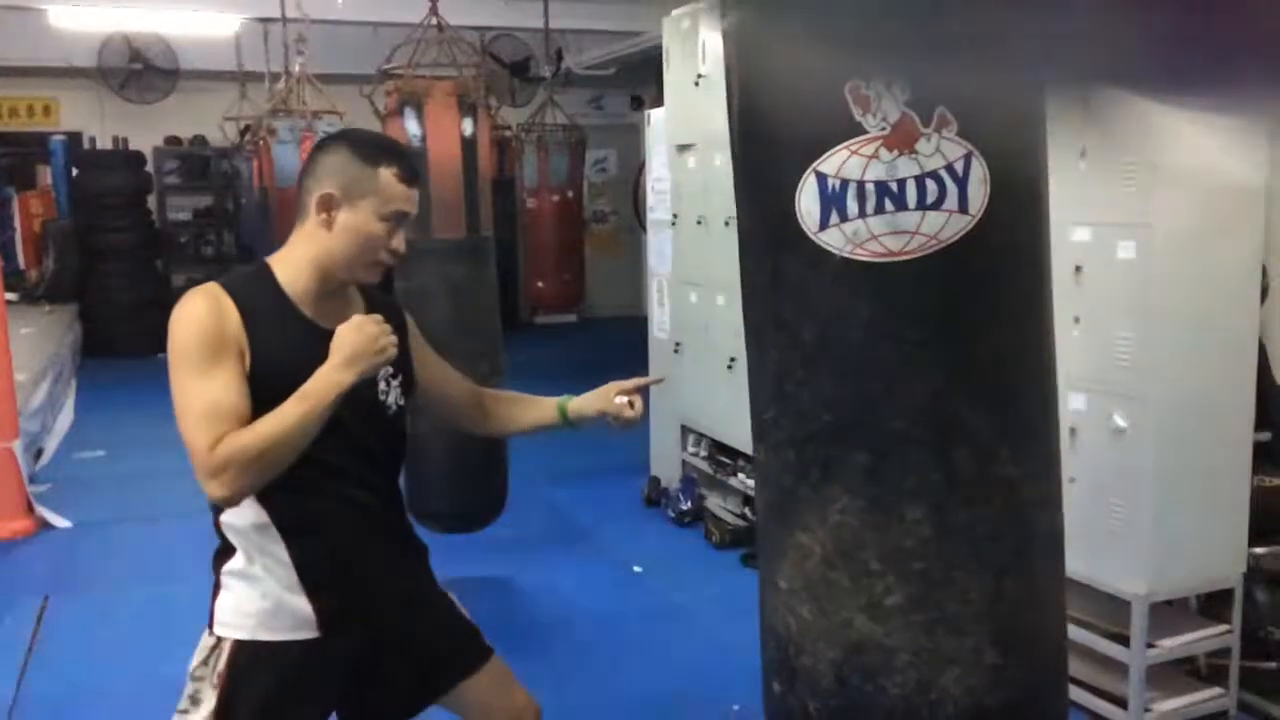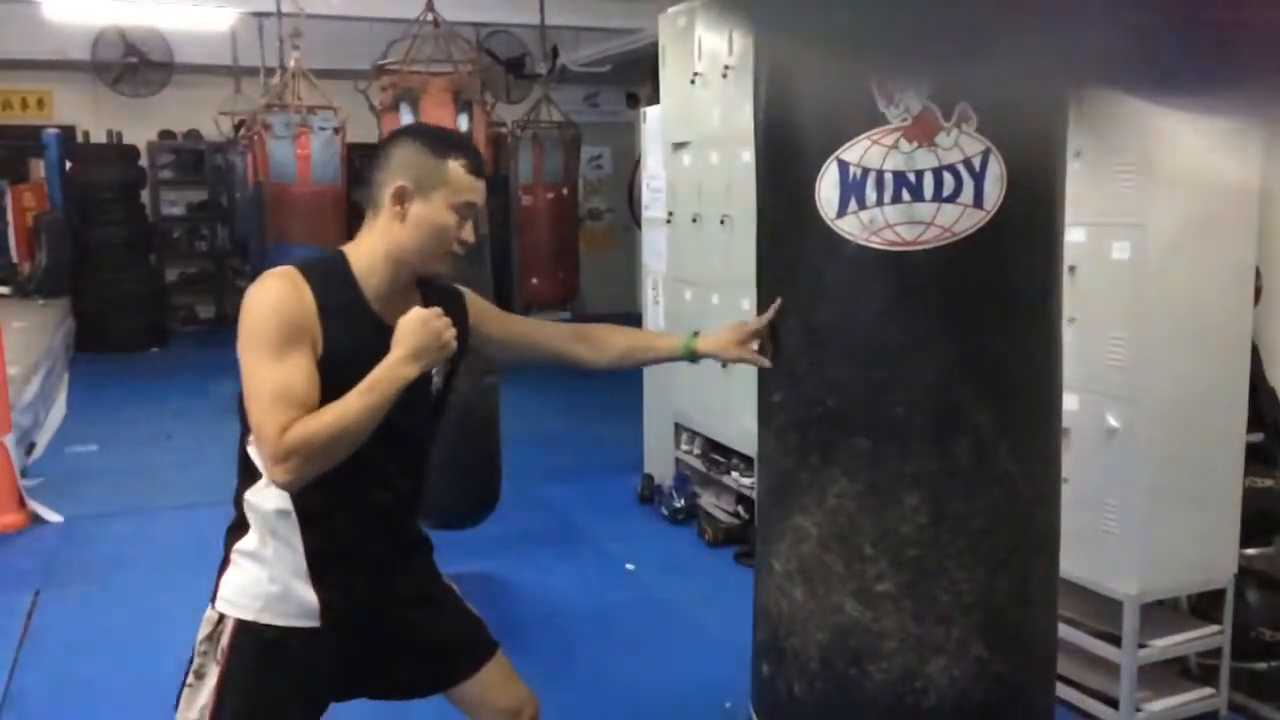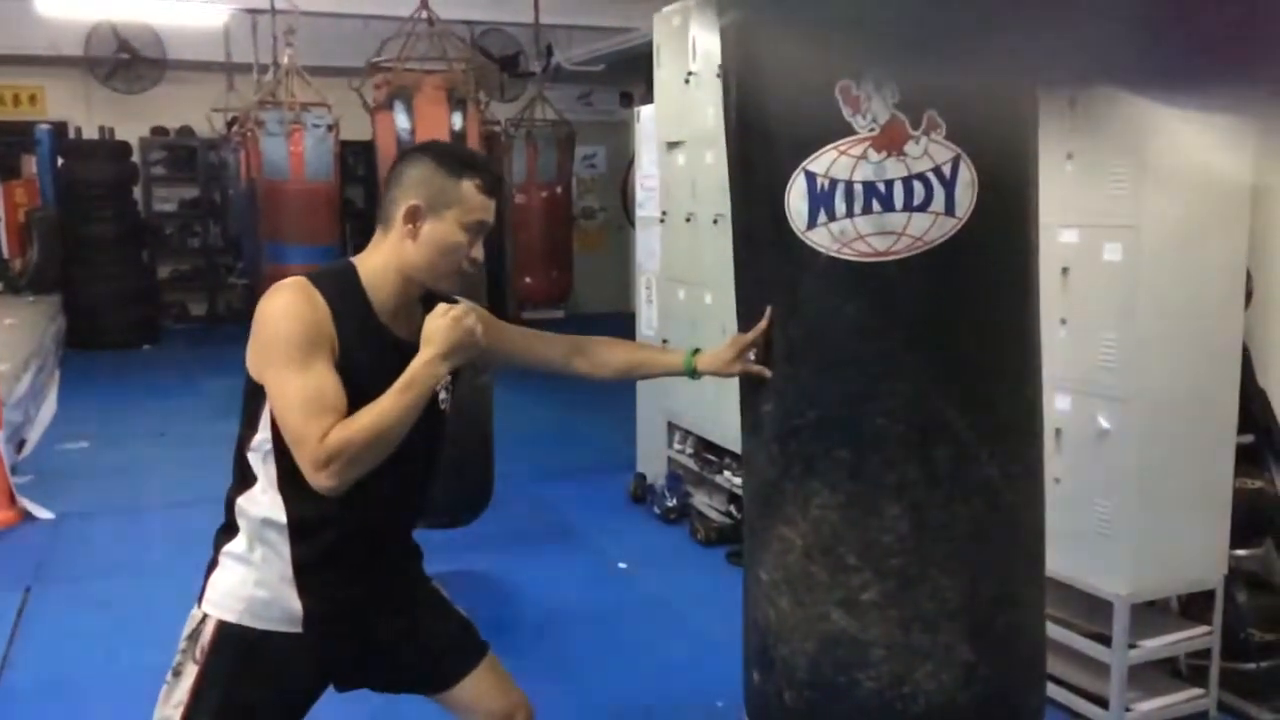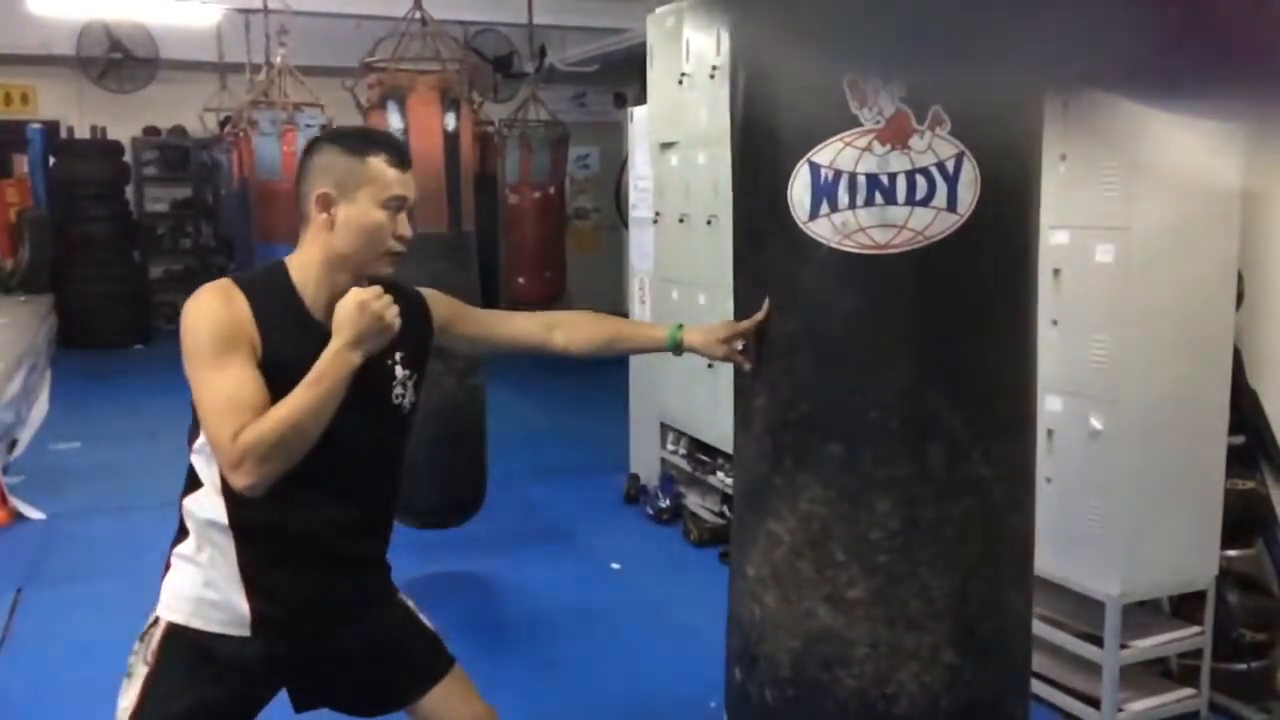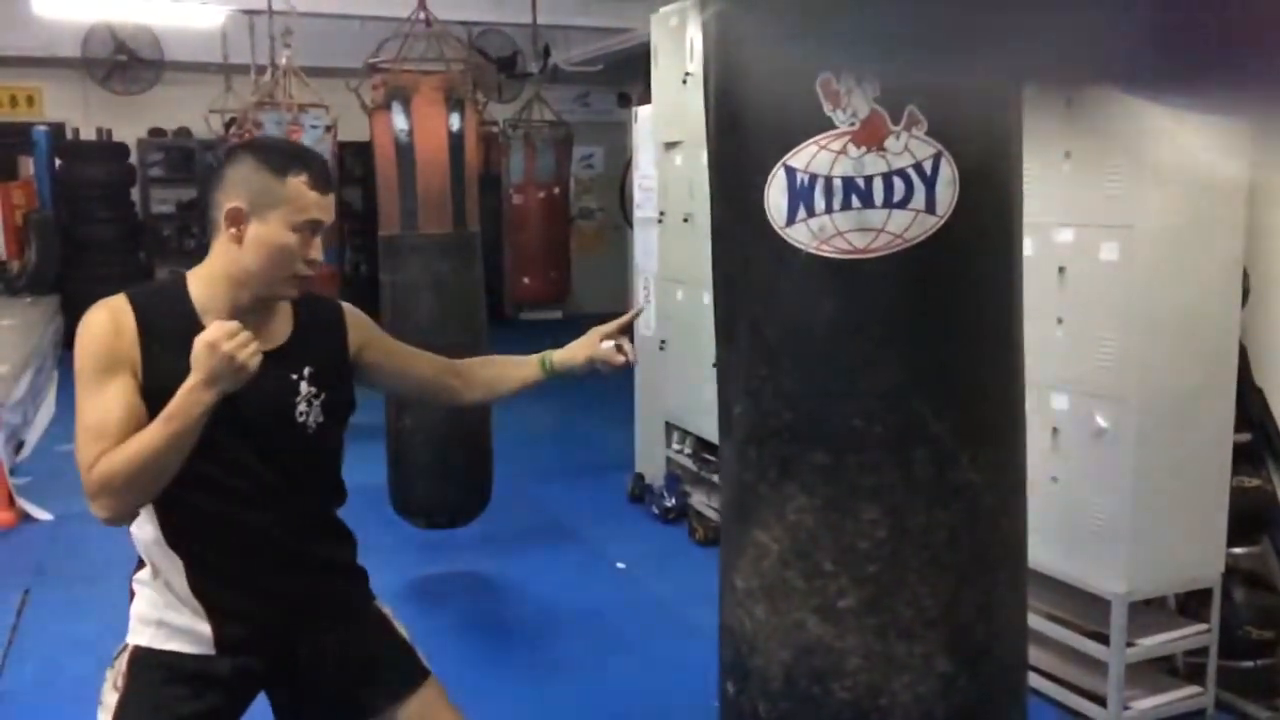
dt=1s
person 1, frame 1
left shoulder: (386, 320)
right shoulder: (214, 313)
left elbow: (475, 407)
right elbow: (223, 477)
left wrist: (577, 407)
right wrist: (339, 371)
left hip: (392, 583)
right hip: (275, 614)
person 1, frame 2
left shoulder: (449, 307)
right shoulder: (286, 297)
left elbow: (578, 342)
right elbow: (287, 460)
left wrist: (700, 345)
right wrist: (403, 362)
left hip: (394, 570)
right hip: (280, 598)
person 1, frame 3
left shoulder: (448, 317)
right shoulder: (298, 308)
left elbow: (576, 354)
right elbow: (329, 467)
left wrist: (696, 361)
right wrist: (434, 361)
left hip: (386, 575)
right hip: (271, 595)
person 1, frame 4
left shoulder: (413, 313)
right shoulder: (225, 309)
left elbow: (553, 330)
right elbow: (249, 467)
left wrist: (684, 337)
right wrist: (347, 350)
left hip: (352, 593)
right hip: (225, 608)
person 1, frame 5
left shoulder: (335, 327)
right shoulder: (122, 326)
left elbow: (456, 381)
right elbow: (109, 498)
left wrist: (564, 359)
right wrist: (203, 388)
left hip: (326, 603)
right hip: (189, 625)
